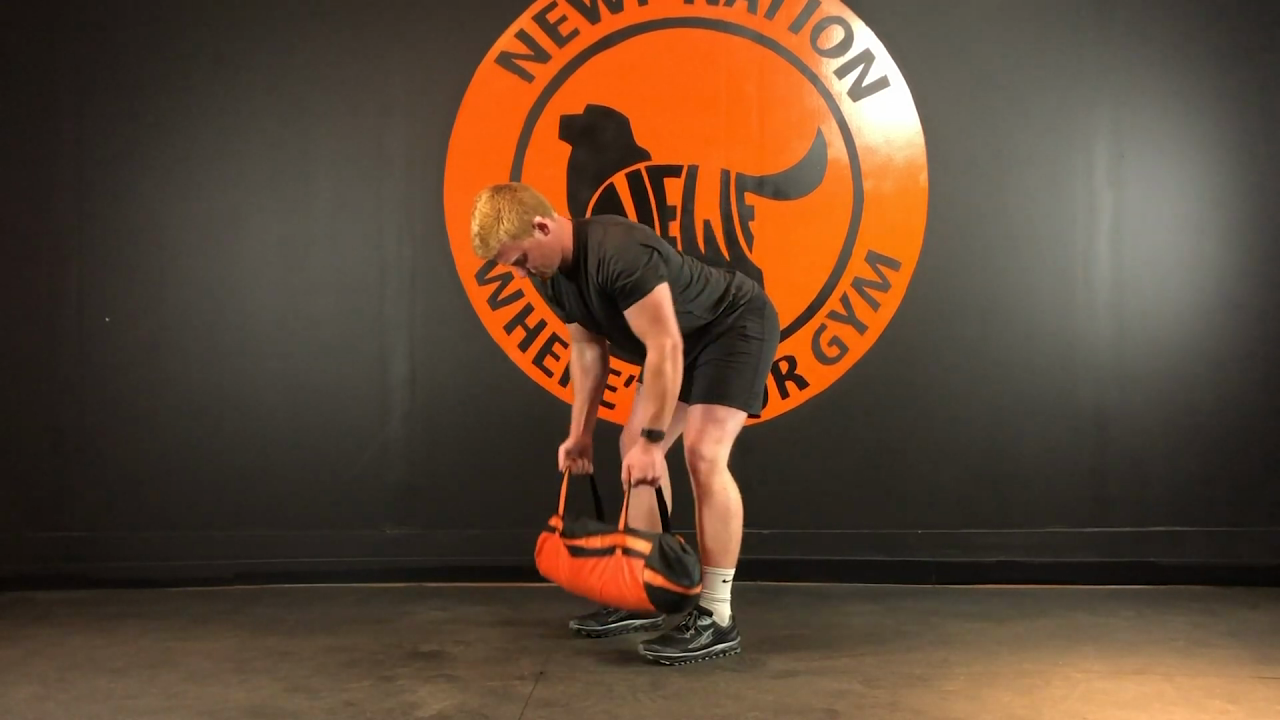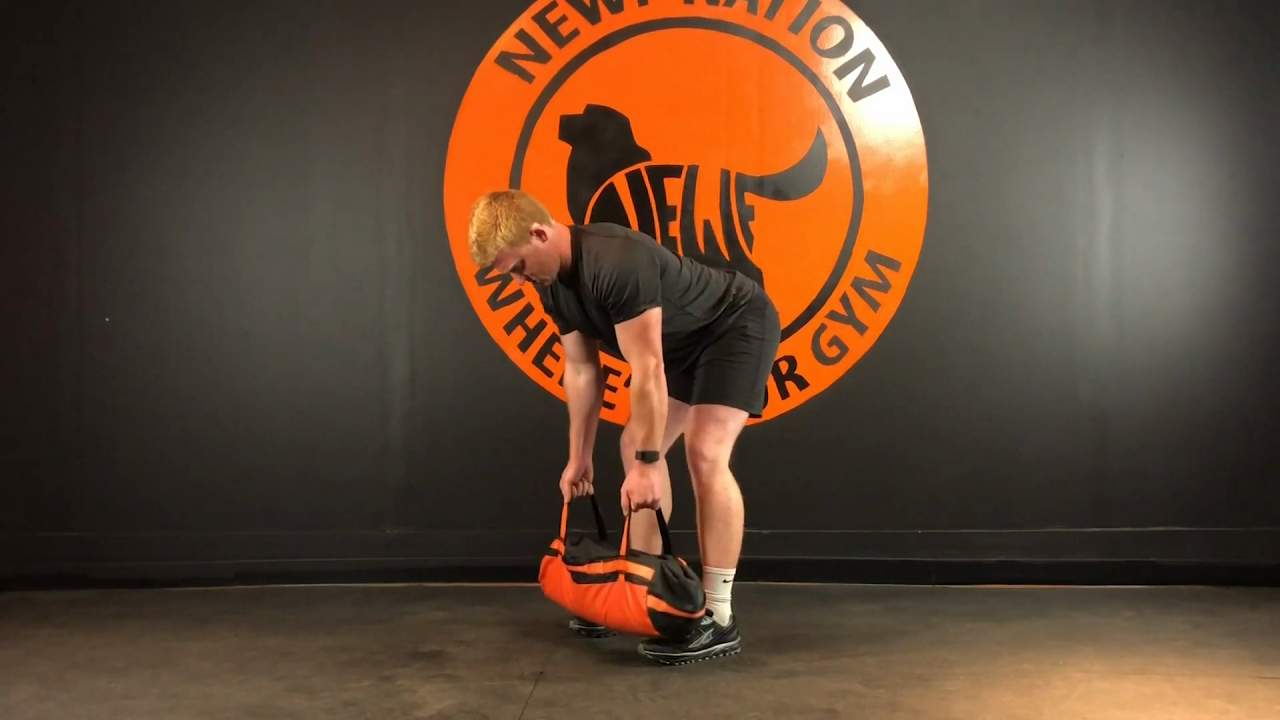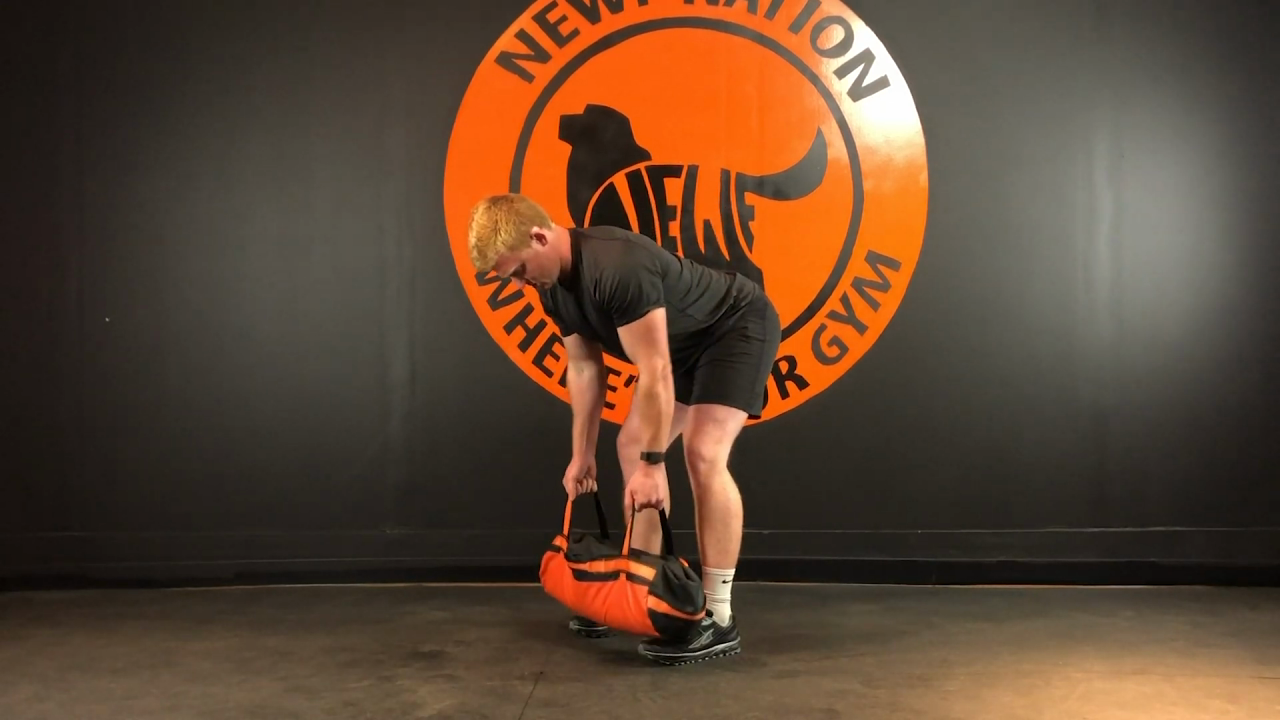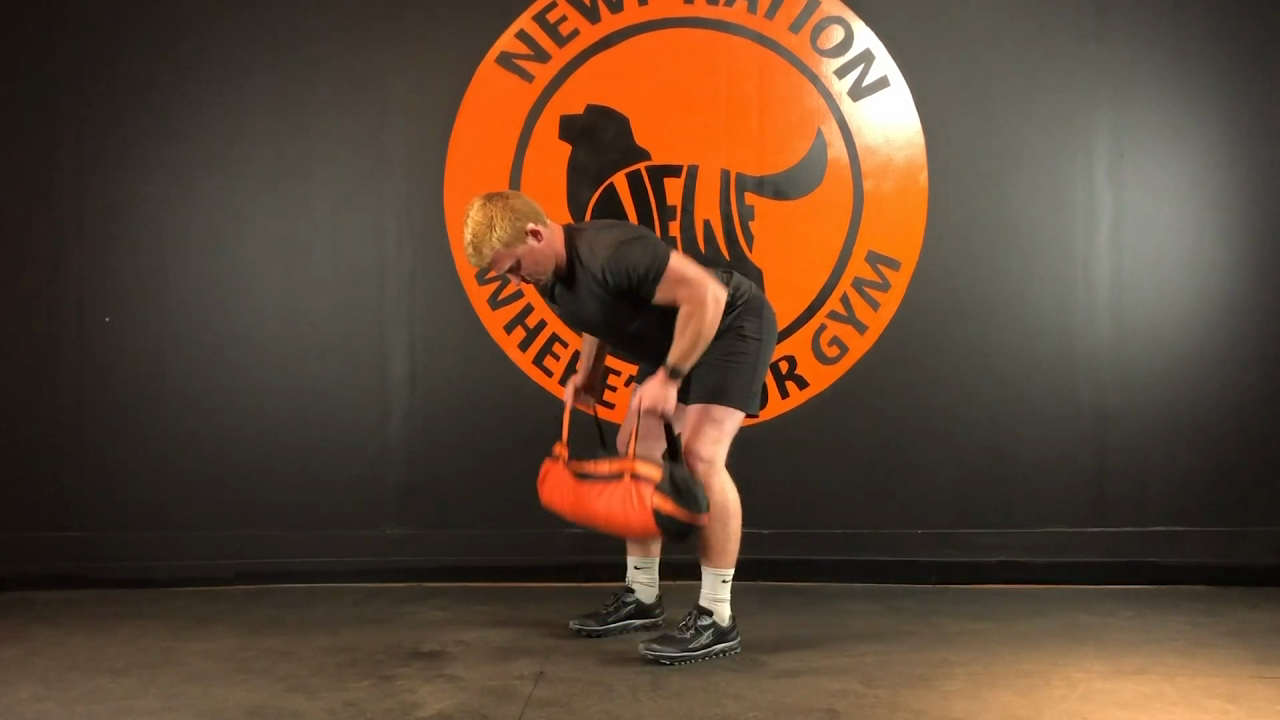
dt=0.3s
person 1, frame 1
left shoulder: (618, 252)
right shoulder: (553, 274)
left elbow: (665, 349)
right elbow: (588, 348)
left wrist: (652, 440)
right wrist: (580, 431)
left hip: (735, 325)
right hip: (682, 338)
left knee: (704, 454)
right knee: (634, 447)
left ankle: (716, 618)
person 1, frame 2
left shoulder: (615, 263)
right shoulder: (553, 281)
left elbow: (647, 370)
right elbow: (581, 368)
left wrist: (645, 464)
right wrist: (578, 457)
left hip: (737, 325)
right hip: (682, 339)
left knee: (705, 455)
right knee: (633, 446)
left ankle: (717, 617)
person 1, frame 3
left shoulder: (615, 267)
right shoulder: (554, 285)
left elbow: (656, 372)
right elbow: (585, 368)
left wrist: (653, 468)
right wrist: (582, 456)
left hip: (737, 326)
right hip: (683, 338)
left knee: (704, 455)
right knee: (631, 446)
left ankle: (717, 618)
person 1, frame 4
left shoulder: (610, 253)
right shoulder: (550, 277)
left elbow: (707, 296)
left wrist: (669, 377)
right wrist: (587, 375)
left hip: (733, 325)
right hip: (669, 339)
left knee: (702, 455)
right knee: (635, 448)
left ankle: (717, 618)
right ankle: (642, 595)
